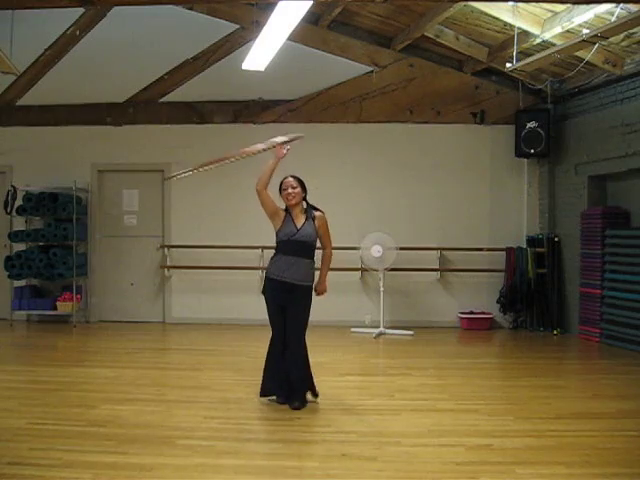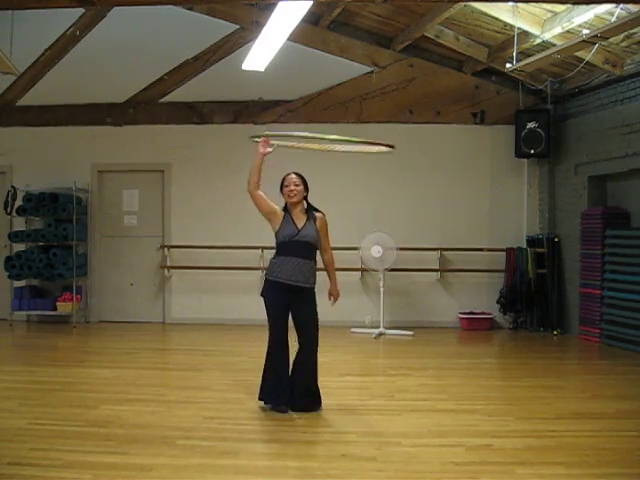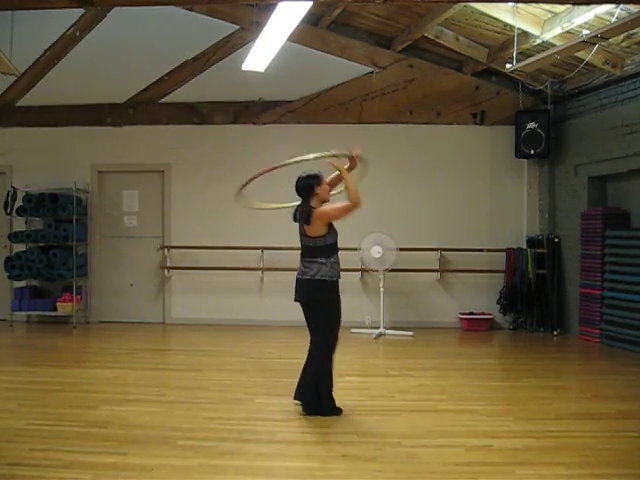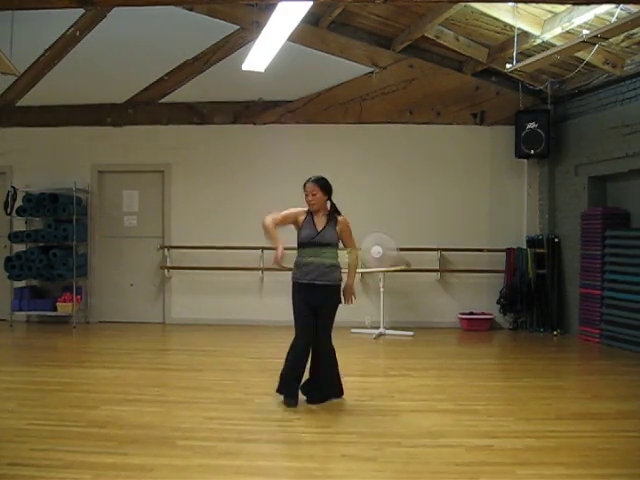
dt=1s
person 1, frame 1
left shoulder: (317, 217)
right shoulder: (279, 216)
left elbow: (327, 249)
right elbow: (260, 188)
left wrist: (322, 279)
right wrist: (277, 158)
left hip: (302, 287)
right hip: (275, 283)
left knee: (296, 339)
right knee: (279, 337)
left ankle: (298, 392)
right ankle: (280, 388)
person 1, frame 2
left shoulder: (318, 218)
right shoulder: (277, 216)
left elbow: (326, 252)
right elbow: (252, 189)
left wrist: (333, 283)
right wrist: (261, 156)
left hip: (305, 290)
right hip: (277, 286)
left knee: (309, 343)
right knee: (278, 341)
left ankle: (303, 398)
right ankle: (276, 397)
person 1, frame 3
left shoulder: (310, 209)
right shoulder: (319, 213)
left elbow: (336, 182)
right elbow: (355, 202)
left wrist: (349, 166)
right wrist: (344, 170)
left hip: (308, 283)
right hip: (321, 285)
left knee: (319, 341)
right knee: (325, 343)
left ankle: (310, 396)
right ankle: (317, 403)
person 1, frame 4
left shoulder: (340, 221)
right shoulder: (299, 216)
left elbow: (352, 251)
right elbow: (268, 220)
left wrist: (350, 281)
right wrist: (278, 246)
left hip: (328, 288)
right hip: (302, 286)
left knee: (322, 339)
right knee: (303, 338)
left ankle: (321, 389)
right ankle: (290, 388)
